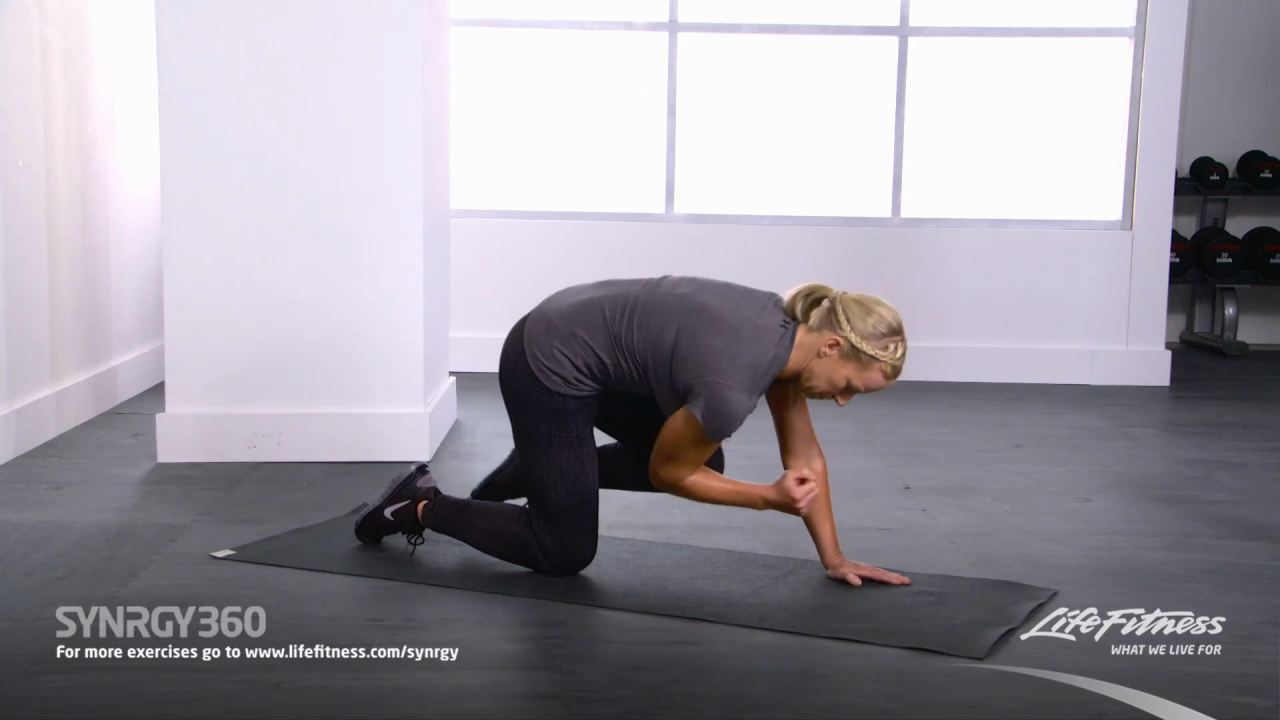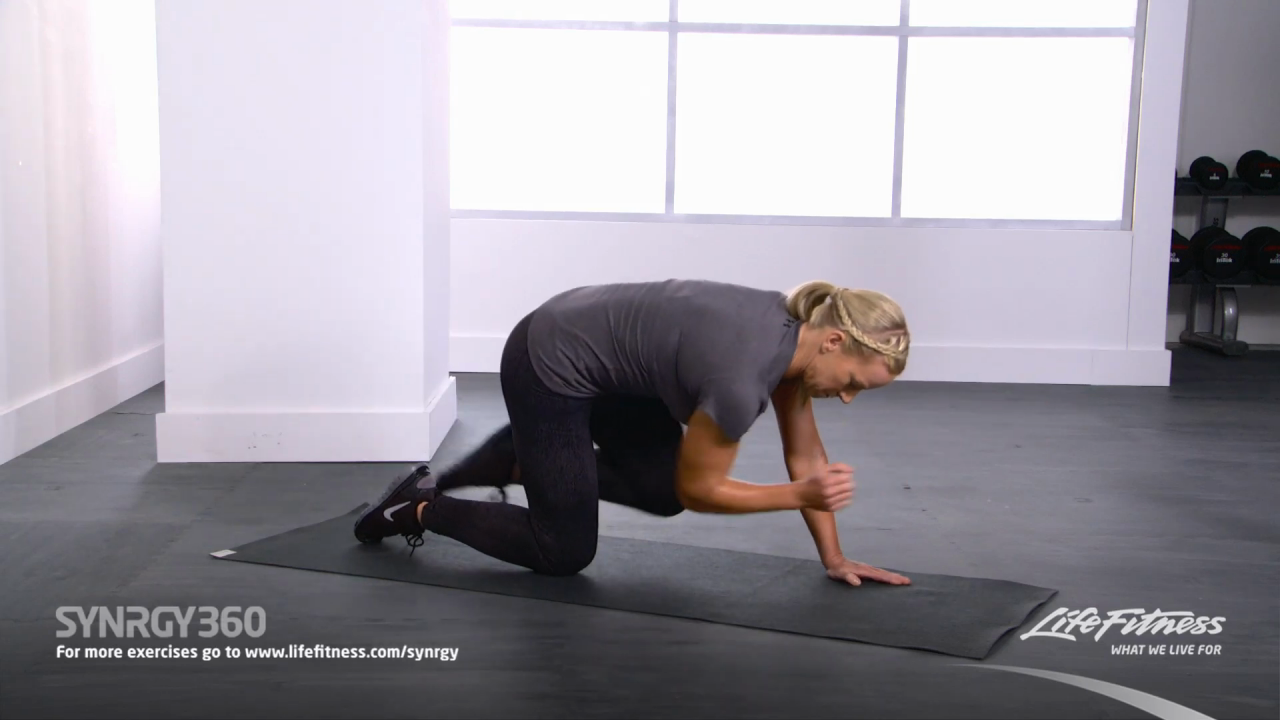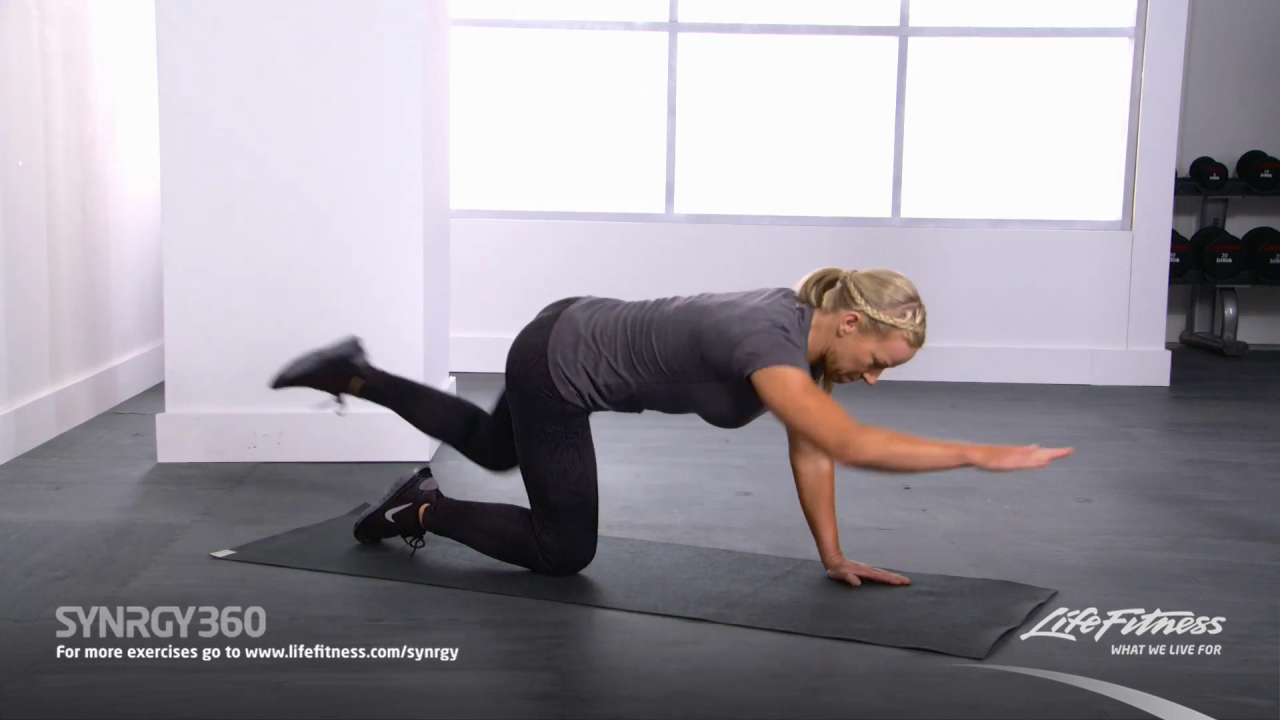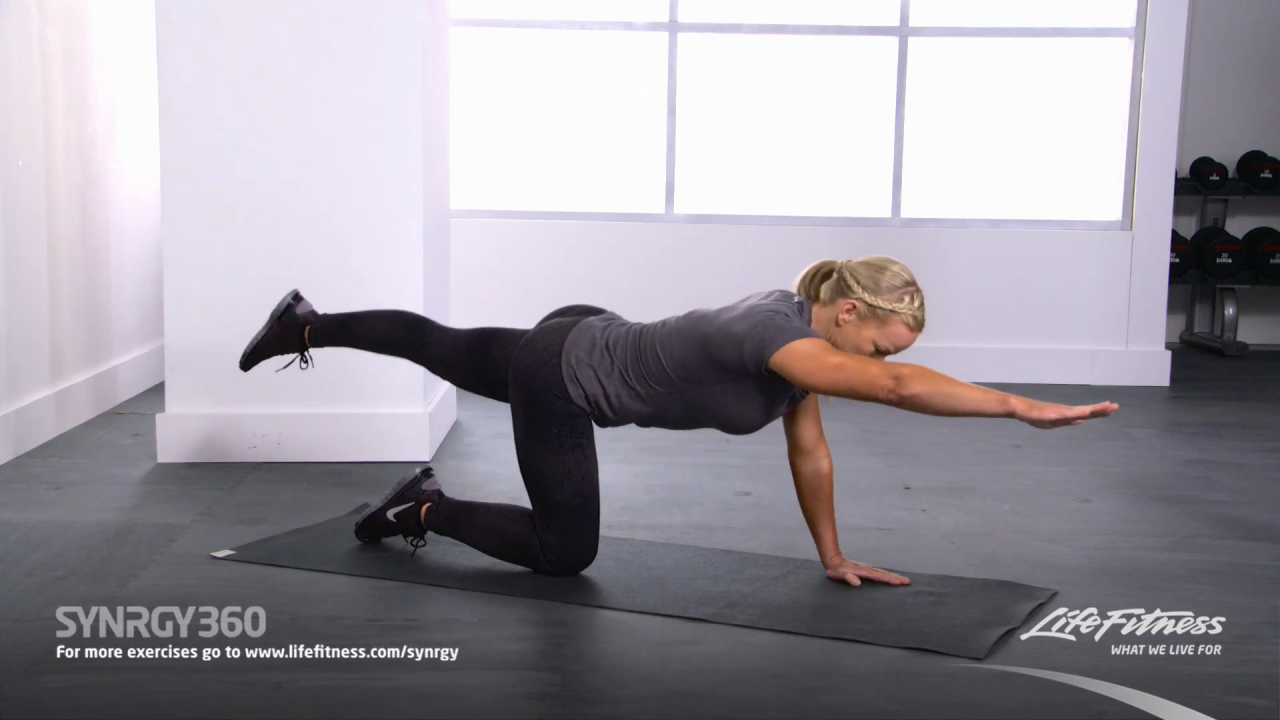
dt=0.3s
person 1, frame 1
left shoulder: (792, 329)
right shoulder: (733, 385)
left elbow: (801, 452)
right elbow: (667, 473)
left wrist: (834, 557)
right wrist: (772, 499)
left hip: (599, 347)
right hip: (547, 364)
left knee: (704, 462)
right knee: (565, 553)
left ankle: (544, 464)
right ankle: (422, 506)
person 1, frame 2
left shoulder: (796, 329)
right shoulder: (741, 380)
left elbow: (805, 452)
right elbow: (699, 490)
left wrist: (835, 557)
right wrist: (802, 496)
left hip: (597, 348)
right hip: (548, 366)
left knee: (660, 494)
right knee: (565, 553)
left ankle: (521, 462)
right ankle: (421, 507)
person 1, frame 3
left shoulder: (810, 324)
right shoulder: (769, 344)
left elbow: (810, 455)
right elbow: (852, 444)
left wrist: (835, 557)
right wrist: (982, 454)
left hip: (588, 335)
right hip: (554, 369)
left knee: (494, 449)
right knee: (564, 550)
left ankle: (355, 372)
right ankle: (422, 507)
person 1, frame 4
left shoulder: (804, 321)
right shoulder: (778, 338)
left elbow: (811, 452)
right elbow: (903, 389)
left wrist: (835, 557)
right wrist: (1030, 408)
left hip: (587, 341)
right hip: (559, 381)
left knee: (443, 347)
right knee: (565, 552)
left ankle: (307, 323)
right ankle: (423, 508)
